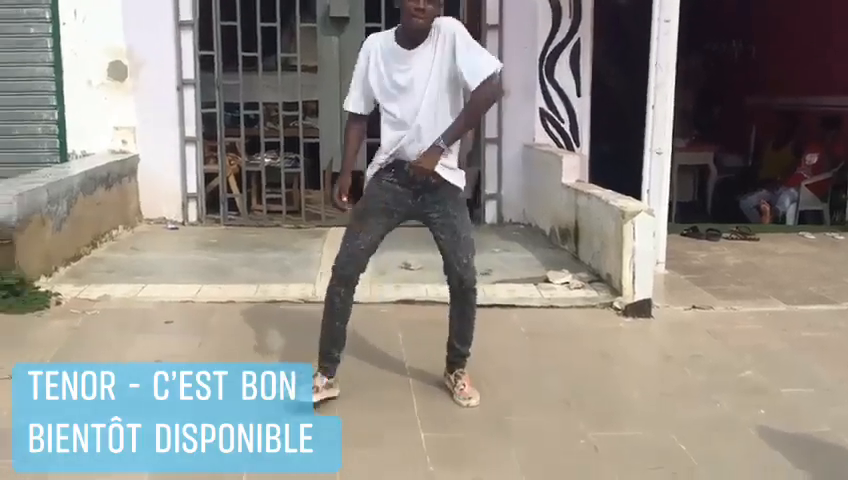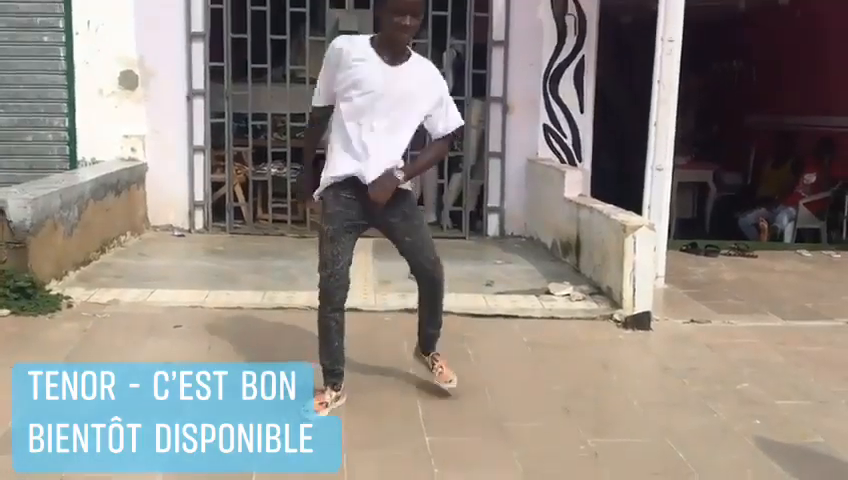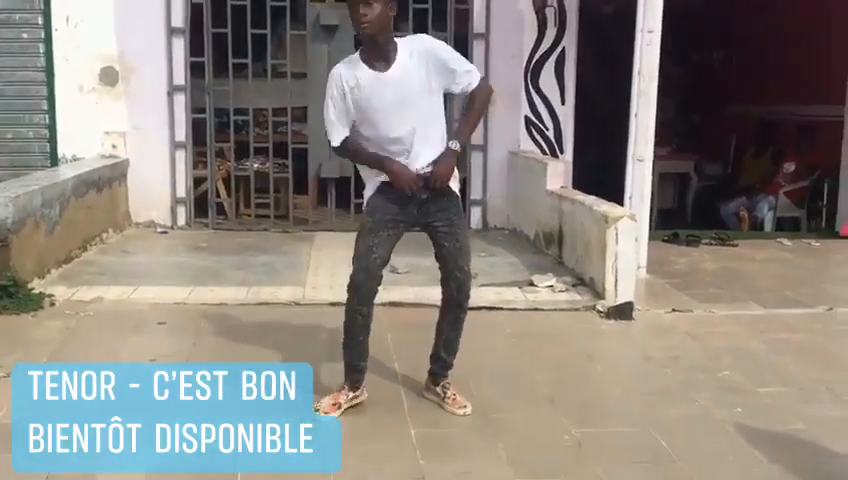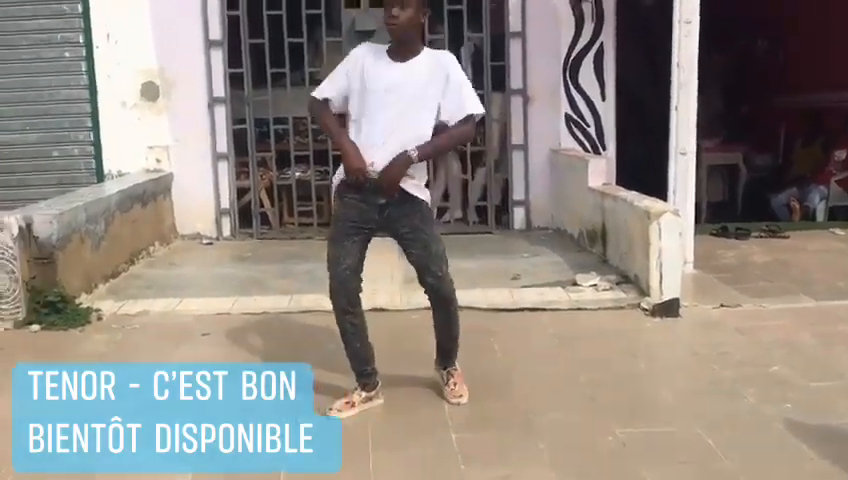
dt=0.7s
person 1, frame 1
left shoulder: (451, 34)
right shoulder: (375, 46)
left elbow: (491, 87)
right elbow: (357, 114)
left wrist: (440, 146)
right wrist: (346, 172)
left hip: (441, 178)
right hip: (390, 174)
left knee: (463, 275)
right knee: (346, 266)
left ankle: (456, 368)
right ankle: (327, 373)
person 1, frame 2
left shoulder: (427, 74)
right shoulder: (344, 51)
left elbow: (446, 136)
right elbow: (319, 110)
left wrist: (395, 178)
right wrist: (308, 171)
left hip: (392, 189)
right hip: (343, 187)
left knee: (431, 272)
right knee: (333, 287)
left ankle: (427, 351)
right ankle: (333, 386)
person 1, frame 3
left shoulder: (427, 49)
right shoulder: (343, 75)
left elbow: (481, 89)
right elbow: (341, 142)
left wrist: (452, 150)
right wrist: (390, 167)
left hip: (440, 188)
right hip: (388, 190)
left knee: (459, 285)
right knee: (362, 283)
left ankle: (438, 380)
right ankle: (353, 384)
person 1, frame 4
left shoulder: (442, 64)
right shoulder: (363, 57)
left elbow: (468, 123)
right elbow: (319, 104)
left wrist: (409, 158)
right wrist: (348, 149)
left hip: (406, 195)
right hip: (355, 193)
left knee: (440, 286)
right knee: (342, 289)
left ankle: (448, 367)
right ankle: (368, 386)
